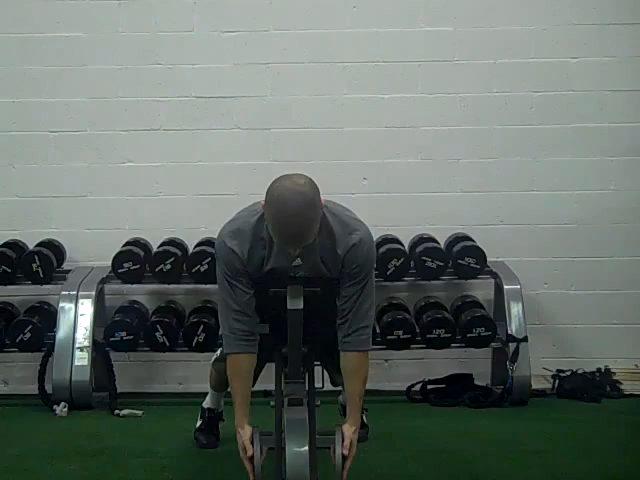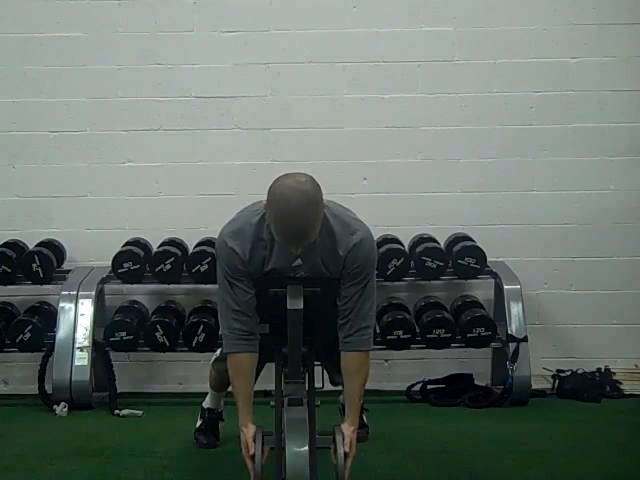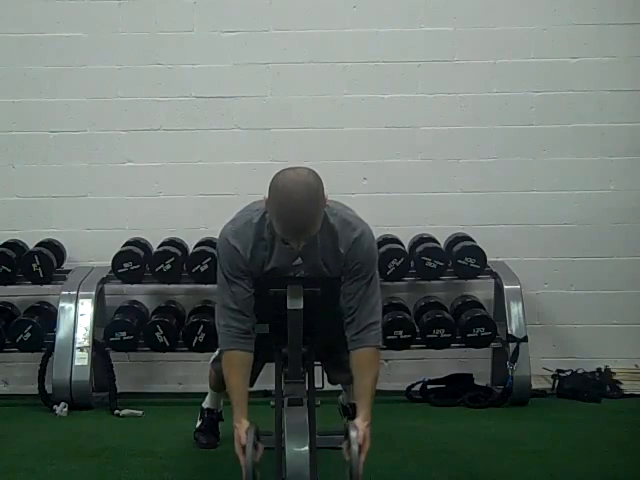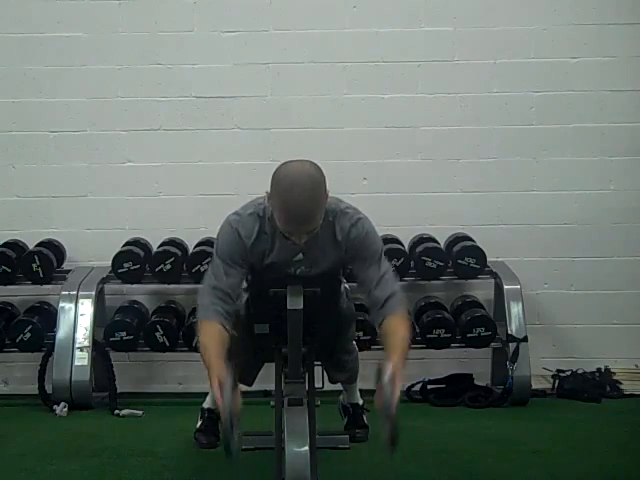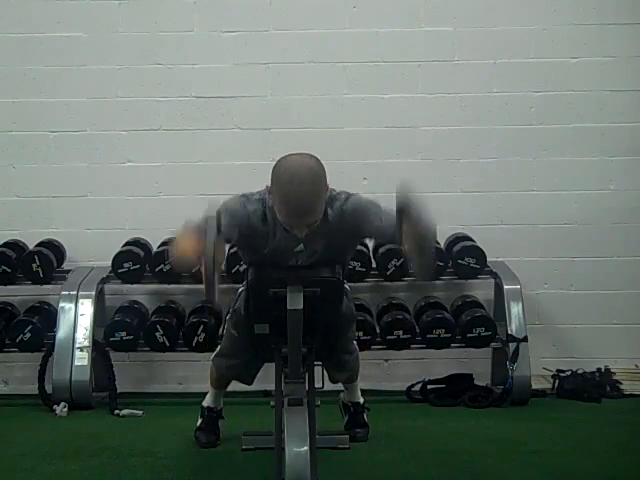
dt=0.2s
person 1, frame 1
left shoulder: (354, 239)
right shoulder: (234, 239)
left elbow: (355, 332)
right elbow: (239, 333)
left wrist: (352, 420)
right wrist: (242, 422)
right hip: (259, 307)
right knee: (228, 355)
left ankle: (350, 405)
right ankle: (211, 407)
person 1, frame 2
left shoulder: (355, 239)
right shoulder: (235, 238)
left elbow: (356, 332)
right elbow: (239, 333)
left wrist: (351, 420)
right wrist: (246, 422)
right hip: (258, 307)
right knee: (228, 357)
left ankle: (348, 405)
right ankle: (211, 407)
person 1, frame 3
left shoulder: (354, 235)
right shoulder: (238, 236)
left elbow: (365, 324)
right elbow: (234, 329)
left wrist: (364, 415)
right wrist: (240, 418)
right hip: (258, 306)
right knee: (228, 362)
left ankle: (350, 404)
right ankle: (212, 407)
person 1, frame 4
left shoulder: (352, 226)
right shoulder: (242, 227)
left elbow: (385, 294)
right elbow: (214, 301)
left wrist: (395, 365)
right wrist: (217, 374)
left knee: (345, 362)
right knee: (230, 358)
left ankle: (352, 401)
right ankle: (212, 406)
person 1, frame 5
left shoulder: (347, 211)
right shoulder: (247, 211)
left elbow: (393, 225)
right elbow: (189, 243)
right wrist: (194, 247)
left knee: (345, 359)
right knee: (229, 359)
left ankle: (353, 400)
right ankle: (212, 405)
